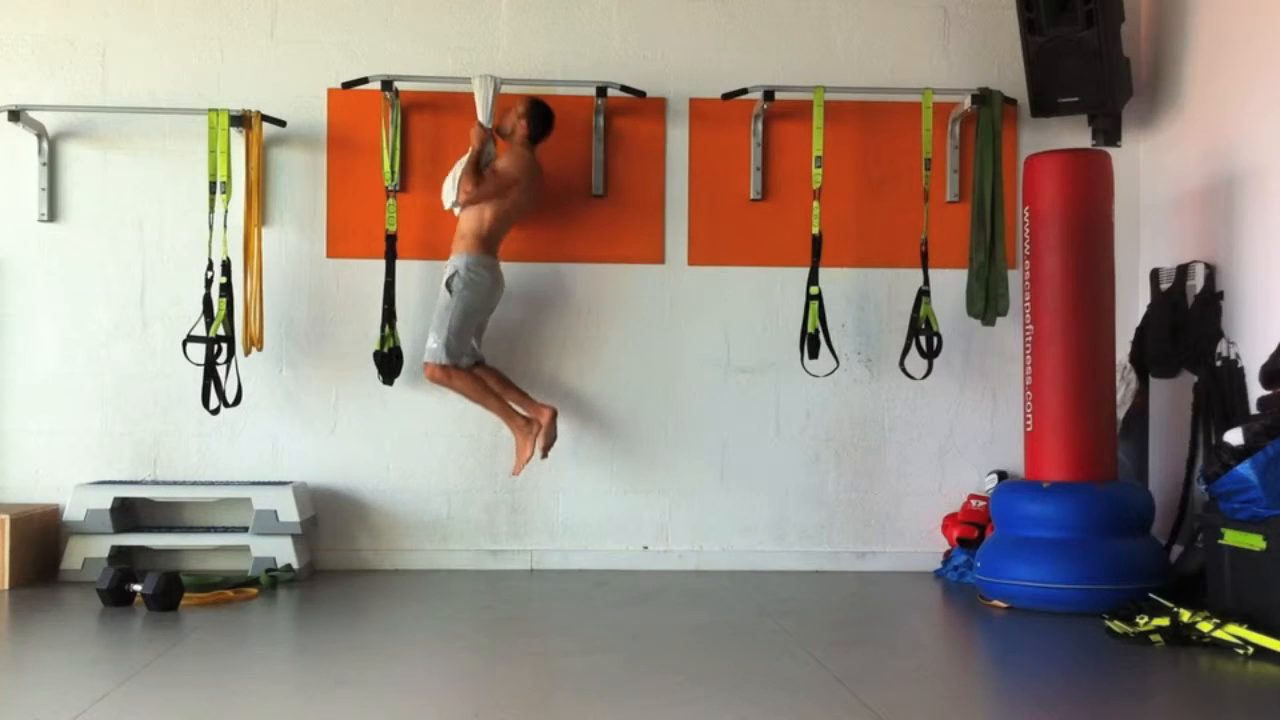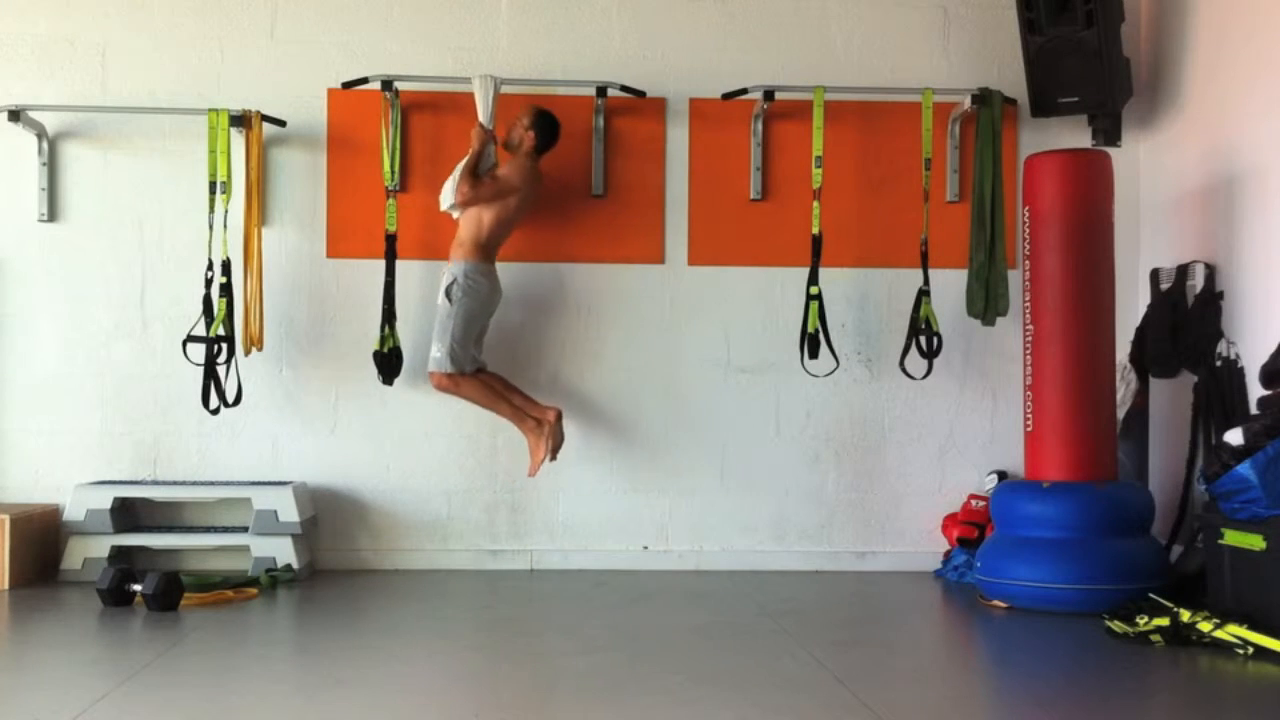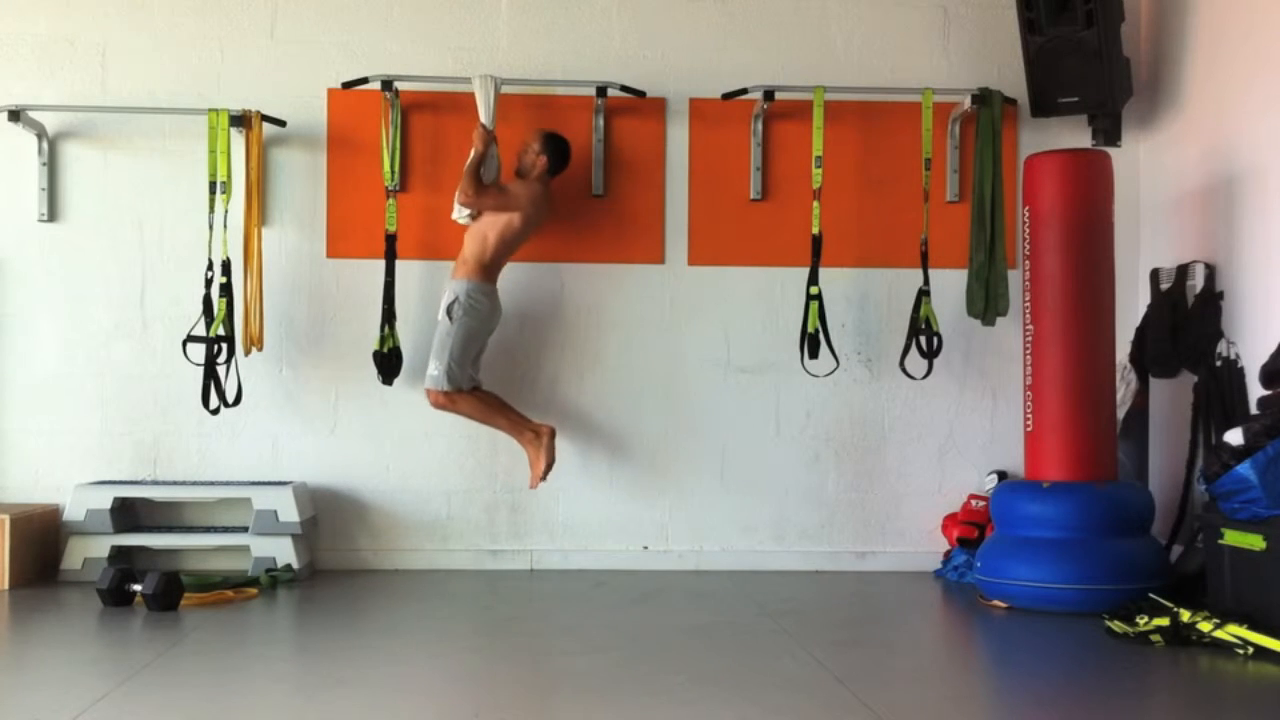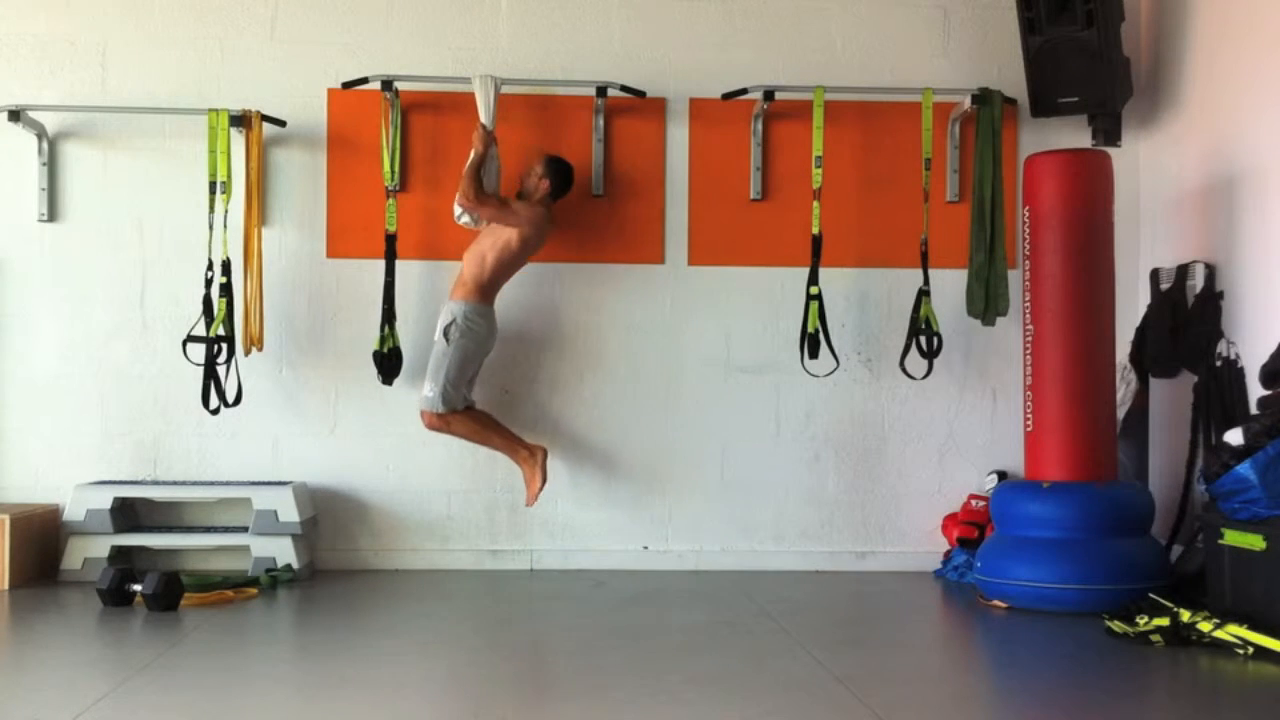
dt=0.2s
person 1, frame 1
left shoulder: (519, 161)
right shoulder: (520, 165)
left elbow: (467, 193)
right elbow: (481, 194)
left wrist: (477, 147)
right wrist: (480, 148)
left hip: (470, 269)
right hip: (481, 272)
left knee: (438, 367)
right knee: (467, 364)
left ankle: (519, 423)
right ankle: (538, 411)
person 1, frame 2
left shoulder: (521, 169)
right shoulder: (521, 172)
left elbow: (464, 195)
right elbow: (476, 197)
left wrist: (477, 147)
right wrist: (481, 150)
left hip: (467, 275)
right hip: (478, 277)
left knee: (444, 375)
right knee: (469, 370)
left ankle: (530, 424)
right ankle: (543, 413)
person 1, frame 3
left shoulder: (529, 191)
right shoulder: (526, 194)
left elbow: (467, 196)
right elbow: (479, 199)
left wrist: (480, 149)
right wrist: (484, 151)
left hip: (468, 294)
right hip: (477, 295)
left knee: (442, 393)
right knee: (464, 389)
left ankle: (529, 436)
right ankle: (536, 431)
person 1, frame 4
left shoulder: (531, 214)
right shoulder: (526, 215)
left elbow: (467, 198)
right elbow: (480, 203)
left wrist: (480, 150)
right wrist: (485, 153)
left hip: (465, 315)
right hip: (473, 316)
left knee: (435, 414)
right knee: (457, 408)
left ankle: (524, 455)
right ankle: (527, 451)
